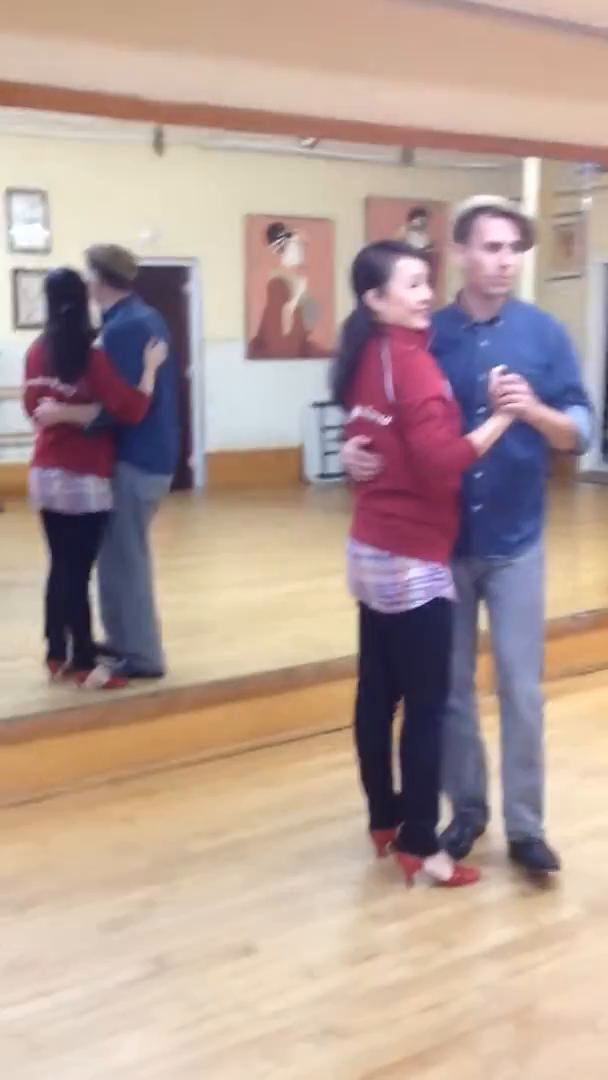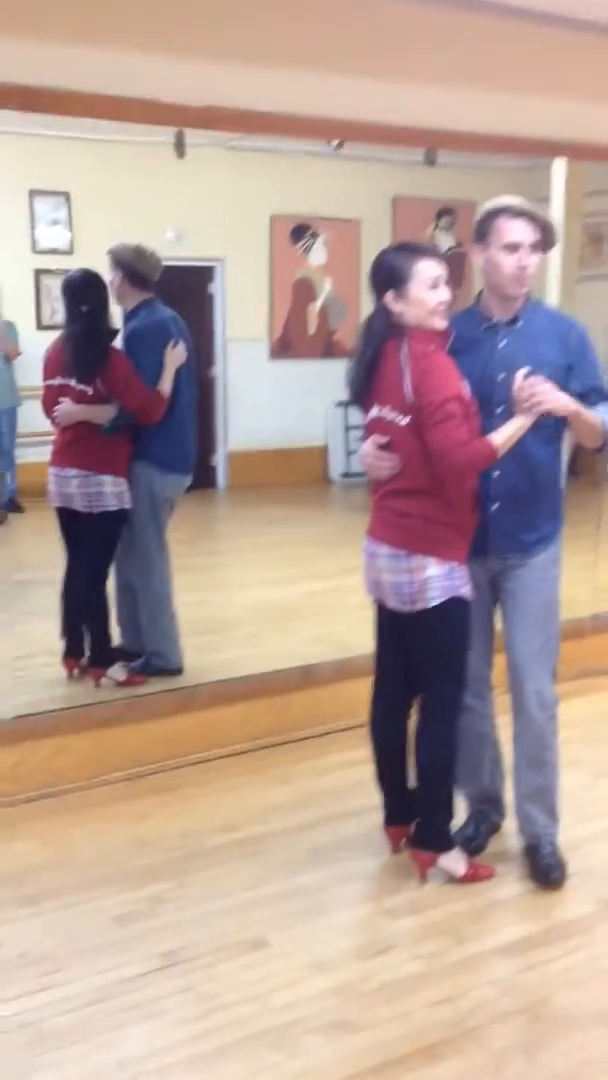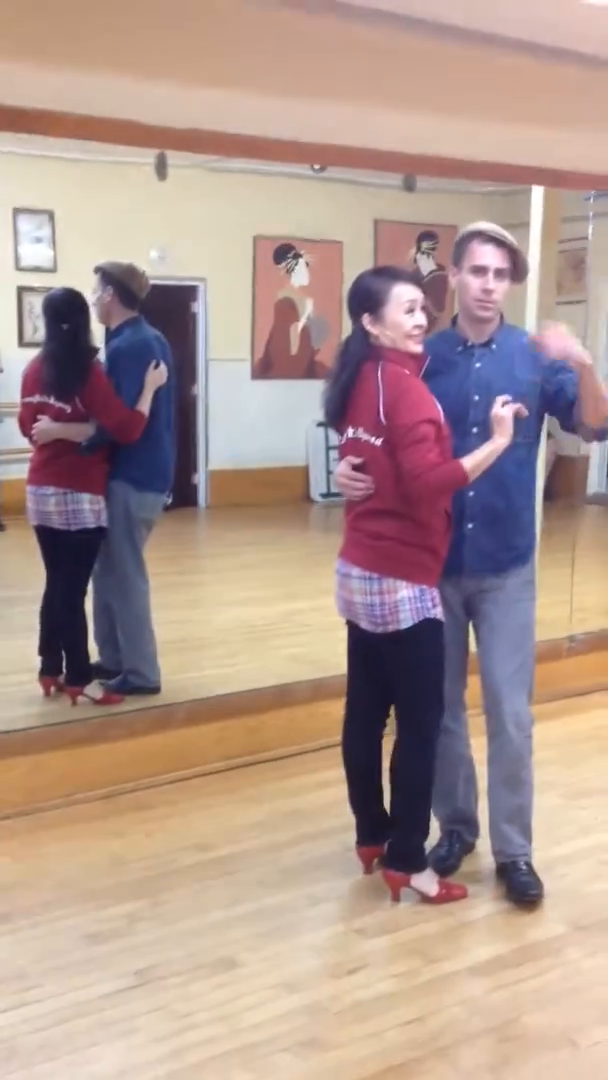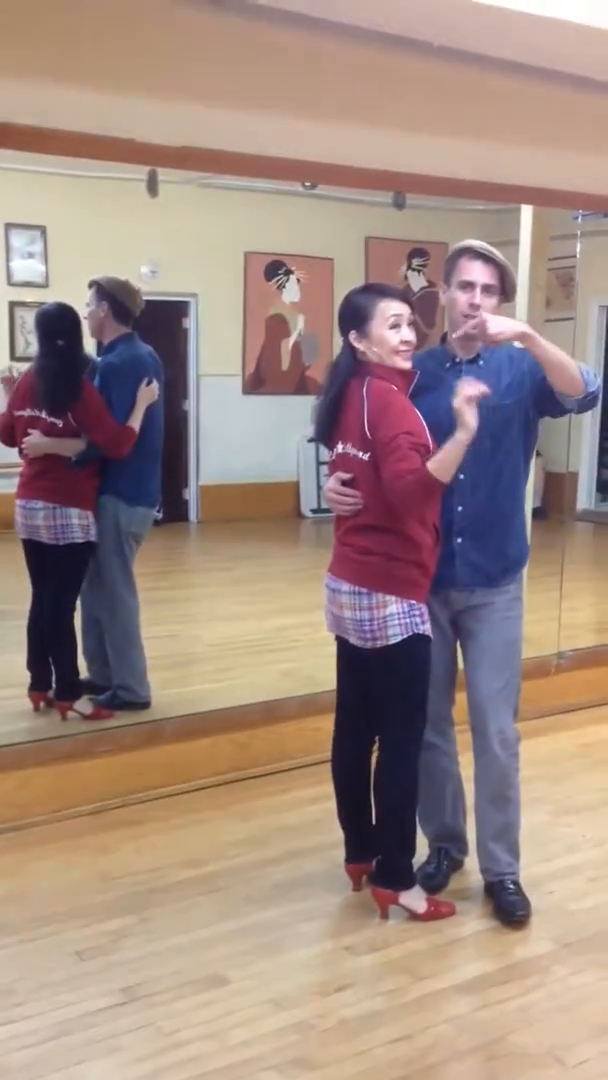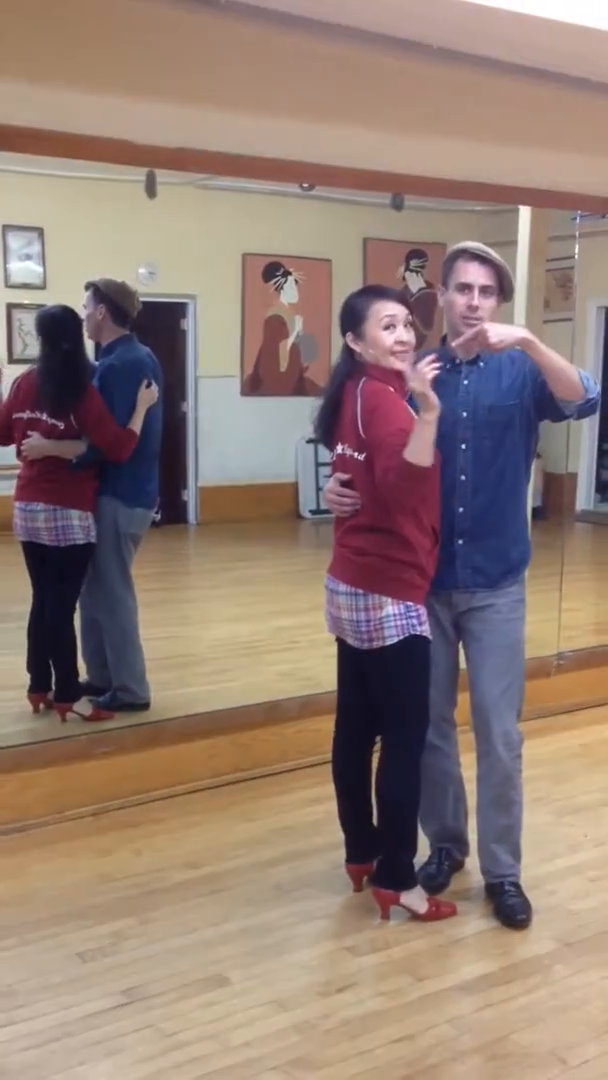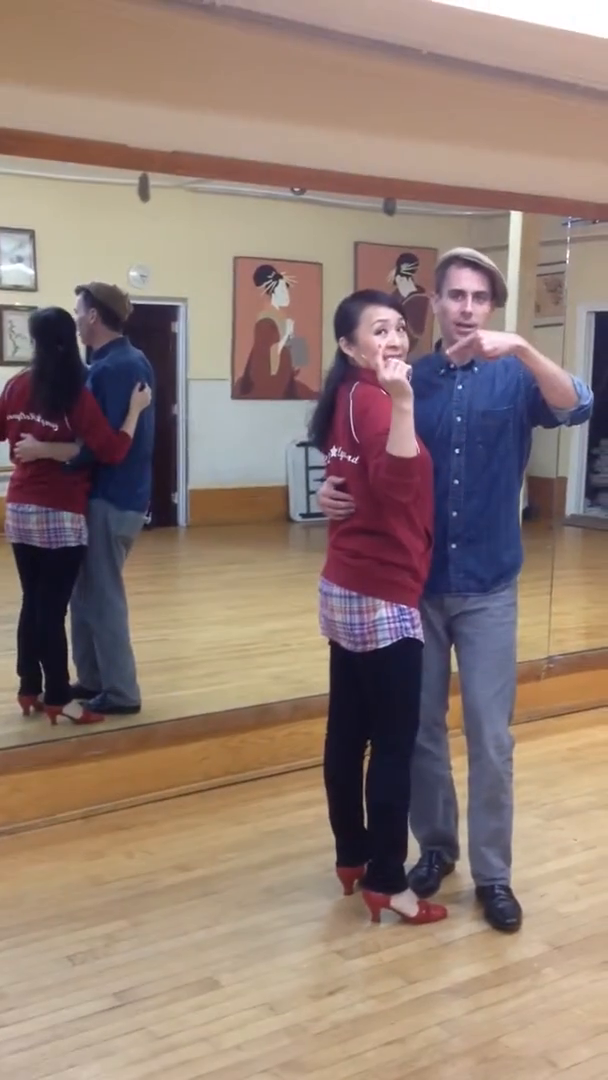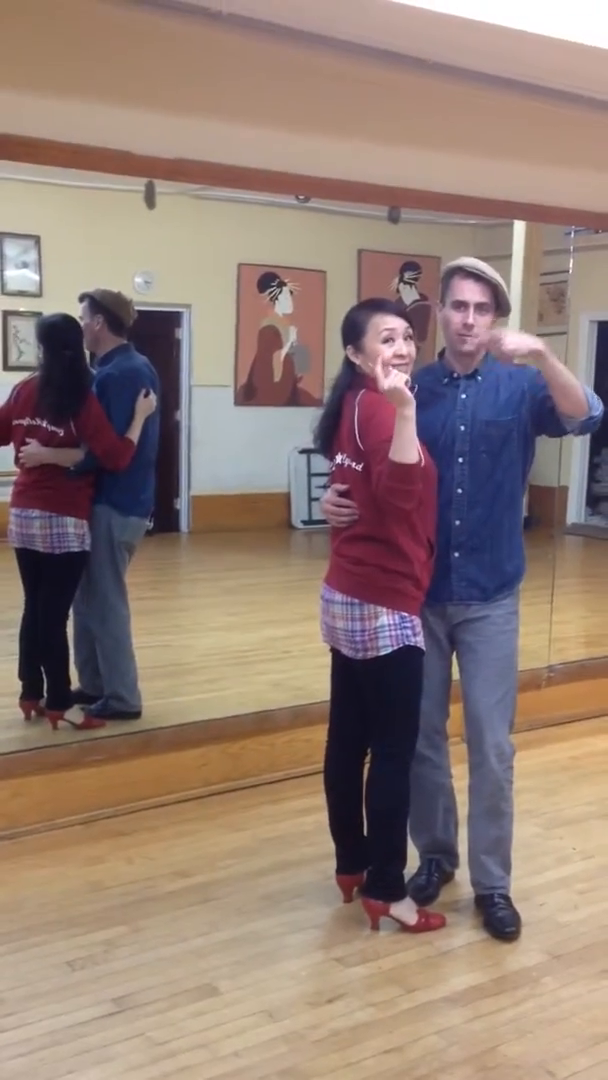
dt=0.3s
person 1, frame 1
left shoulder: (543, 333)
right shoulder: (427, 336)
left elbow: (580, 432)
left wrist: (534, 411)
right wrist: (358, 448)
left hip: (515, 542)
left knee: (520, 688)
right knee: (448, 686)
left ankle: (526, 826)
right ankle: (466, 809)
person 1, frame 2
right shoulder: (443, 337)
right wrist: (375, 449)
left hip: (532, 543)
left knee: (534, 690)
right knee: (465, 685)
left ankle: (540, 829)
right ankle: (482, 806)
person 1, frame 3
left shoulder: (536, 356)
right shoulder: (421, 359)
right wrist: (350, 470)
left hip: (507, 566)
left knee: (509, 712)
right knee: (439, 706)
left ankle: (514, 849)
right ankle: (456, 826)
person 1, frame 4
left shoulder: (522, 369)
right shoulder: (411, 374)
left elbow: (582, 396)
left wrist: (527, 334)
right wrist: (340, 486)
left hip: (494, 581)
left knee: (496, 730)
right knee: (427, 723)
left ankle: (501, 867)
right ankle: (443, 843)
person 1, frame 5
left shoulder: (521, 372)
left elbow: (581, 400)
left wrist: (525, 340)
right wrist: (342, 488)
left hip: (496, 582)
right hip: (422, 579)
left knee: (499, 732)
right knee: (428, 724)
left ankle: (503, 868)
right ankle: (445, 843)
person 1, frame 6
left shoulder: (515, 379)
right shoulder: (407, 380)
left elbow: (575, 407)
left wrist: (519, 348)
right wrist: (336, 492)
left hip: (488, 587)
right hip: (415, 584)
left knee: (490, 736)
right knee: (420, 728)
left ankle: (492, 872)
right ankle: (435, 846)
person 1, frame 7
left shoulder: (520, 386)
right shoulder: (408, 390)
left wrist: (539, 352)
right wrist: (338, 499)
left hip: (490, 595)
right hip: (418, 592)
left knee: (491, 743)
right knee: (421, 736)
left ankle: (492, 881)
right ankle: (435, 855)
person 2, frame 1
left shoulder: (364, 358)
right shoulder: (410, 361)
right elbow: (441, 460)
right wrist: (502, 416)
left hip: (371, 549)
right hip: (412, 558)
left knee: (378, 691)
right knee: (427, 701)
left ankle: (384, 819)
right ankle: (418, 843)
person 2, frame 2
left shoulder: (383, 358)
right shoulder: (429, 363)
right elbow: (458, 460)
right wrist: (522, 417)
left hip: (388, 548)
right hip: (429, 557)
left knee: (393, 689)
right knee: (443, 699)
left ankle: (398, 815)
right ankle: (433, 840)
person 2, frame 3
left shoulder: (359, 381)
right shoulder: (403, 385)
right elbow: (429, 482)
right wrist: (499, 441)
left hip: (359, 570)
right hip: (401, 578)
left knee: (367, 710)
right knee: (421, 719)
left ankle: (372, 836)
right ankle: (406, 860)
person 2, frame 4
left shoulder: (351, 395)
right shoulder: (388, 399)
right elbow: (408, 491)
right wrist: (463, 433)
left hip: (350, 584)
right hip: (389, 593)
left knee: (356, 725)
right knee: (404, 737)
left ankle: (360, 852)
right ankle: (394, 878)
person 2, frame 5
left shoulder: (353, 394)
right shoulder: (383, 398)
right elbow: (404, 488)
right wrist: (426, 412)
left hip: (352, 585)
right hip: (388, 592)
left knee: (357, 727)
right knee: (404, 738)
left ankle: (361, 853)
right ankle: (395, 879)
person 2, frame 6
left shoulder: (348, 397)
right shoulder: (373, 401)
right elbow: (397, 486)
right wrist: (403, 403)
left hip: (345, 588)
right hip: (381, 596)
left knee: (348, 730)
right knee: (395, 742)
left ankle: (351, 857)
right ankle: (386, 882)
person 2, frame 7
left shoulder: (353, 407)
right shoulder: (378, 408)
right elbow: (401, 494)
right wrist: (406, 411)
left hip: (347, 595)
right hip: (383, 604)
left knee: (349, 737)
right knee: (394, 750)
left ankle: (351, 864)
right ankle: (384, 889)
person 3, frame 1
left shoulder: (122, 327)
right shoulder: (145, 318)
left wrist: (62, 413)
right wrist: (73, 408)
left hip: (136, 458)
right hip: (151, 452)
left knee: (126, 557)
right knee: (119, 552)
left ankle: (143, 655)
right ankle: (123, 637)
person 3, frame 2
left shoulder: (144, 328)
right shoulder: (165, 319)
left wrist: (81, 413)
right wrist: (89, 407)
left hip: (154, 457)
right hip: (167, 451)
left knee: (144, 556)
right knee: (134, 551)
left ankle: (162, 654)
right ankle: (136, 641)
person 3, frame 3
left shoulder: (127, 347)
right shoulder: (147, 339)
left wrist: (59, 430)
left hip: (132, 476)
right hip: (142, 471)
left knee: (123, 575)
right knee: (111, 571)
left ankle: (140, 673)
right ankle: (114, 659)
person 3, frame 4
left shoulder: (120, 363)
right shoulder: (137, 356)
left wrist: (49, 446)
left hip: (121, 492)
right hip: (126, 487)
left knee: (113, 591)
right knee: (98, 587)
left ankle: (130, 688)
right ankle: (103, 675)
person 3, frame 5
left shoulder: (121, 365)
right shoulder: (133, 358)
left wrist: (49, 447)
left hip: (120, 494)
right hip: (121, 489)
left knee: (111, 593)
right knee: (96, 589)
left ankle: (130, 689)
right ankle: (102, 677)
person 3, frame 6
left shoulder: (115, 368)
right shoulder: (123, 362)
left wrist: (42, 449)
left hip: (112, 497)
right hip: (112, 492)
left knee: (102, 595)
right knee: (87, 591)
left ankle: (120, 692)
right ankle: (92, 680)
person 3, frame 7
left shoulder: (121, 373)
right shoulder: (127, 367)
left wrist: (46, 454)
left hip: (115, 502)
right hip: (113, 497)
left knee: (105, 600)
right knee: (90, 596)
left ankle: (121, 698)
right ankle: (94, 685)
person 4, frame 1
left shoulder: (38, 352)
right shoulder: (90, 358)
right elbow: (132, 410)
right wrist: (151, 368)
left hip: (46, 475)
right hip: (83, 480)
left knee: (61, 567)
right knee: (77, 572)
left ankle: (57, 653)
right ankle: (83, 663)
person 4, frame 2
left shoulder: (56, 352)
right shoulder: (109, 358)
right elbow: (149, 411)
right wrist: (170, 367)
left hip: (62, 475)
right hip: (102, 480)
left knee: (77, 566)
right knee: (95, 572)
left ankle: (73, 651)
right ankle: (100, 659)
person 4, frame 3
left shoulder: (35, 369)
right shoulder: (88, 375)
right elbow: (127, 430)
right wrist: (150, 387)
left hip: (40, 491)
right hip: (79, 497)
left knee: (56, 584)
right knee: (73, 589)
left ankle: (50, 669)
right ankle: (78, 678)
person 4, frame 4
right shoulder: (80, 390)
right elbow: (118, 445)
right wrist: (142, 404)
right hip: (69, 511)
left knee: (42, 599)
right knee: (62, 604)
left ankle: (40, 685)
right ankle: (67, 693)
person 4, frame 5
right shoulder: (81, 392)
right elbow: (119, 448)
right wrist: (142, 407)
right hip: (69, 513)
left knee: (42, 601)
right knee: (62, 606)
left ankle: (40, 687)
right ankle: (67, 695)
person 4, frame 6
right shoulder: (76, 395)
right elbow: (112, 451)
right wrist: (136, 409)
right hip: (61, 516)
right knee: (53, 608)
right ankle: (57, 698)
person 4, frame 7
right shoulder: (82, 400)
right elbow: (116, 458)
right wrist: (140, 416)
right hip: (64, 521)
left knee: (34, 608)
right knee: (55, 613)
right ankle: (58, 703)
